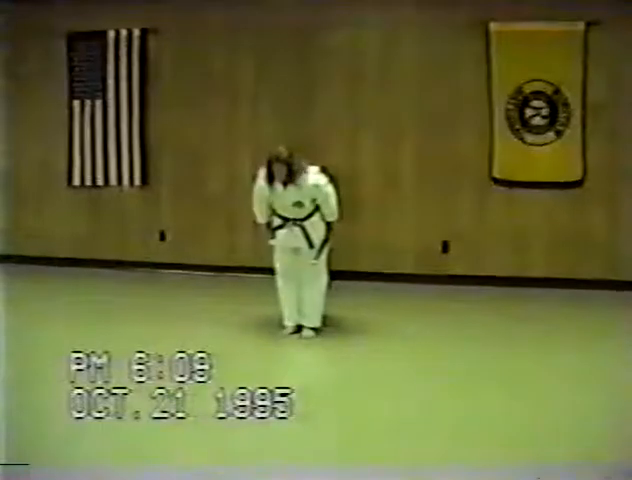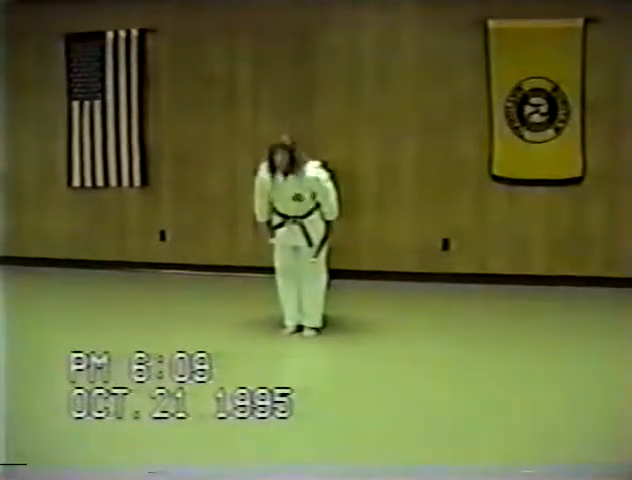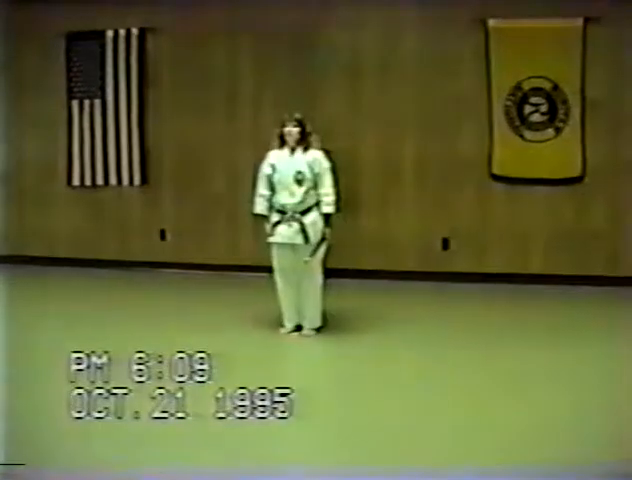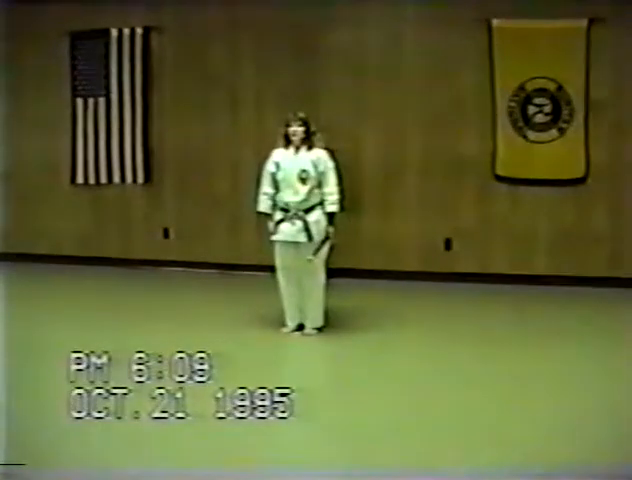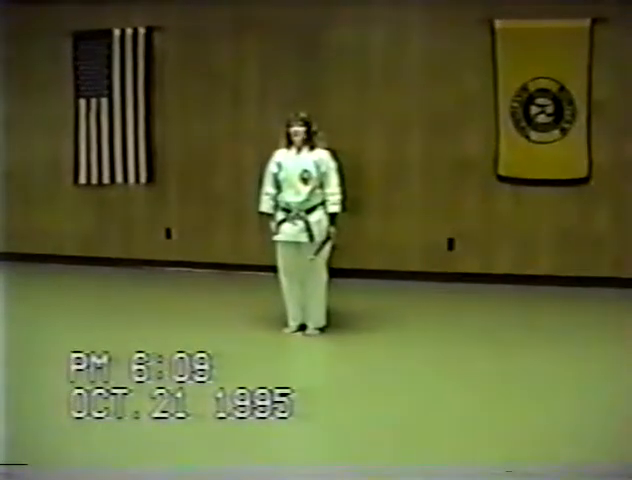
dt=0.5s
person 1, frame 1
left shoulder: (312, 181)
right shoulder: (263, 183)
left elbow: (329, 202)
right elbow: (260, 206)
left wrist: (328, 227)
right wrist: (268, 226)
left hip: (311, 226)
right hip: (283, 227)
left knee: (313, 273)
right knee: (284, 273)
left ankle: (311, 322)
right ankle: (291, 321)
person 1, frame 2
left shoulder: (312, 173)
right shoulder: (265, 174)
left elbow: (328, 199)
right elbow: (261, 201)
left wrist: (327, 224)
right wrist: (267, 224)
left hip: (310, 224)
right hip: (283, 225)
left knee: (313, 272)
right knee: (284, 273)
left ankle: (312, 322)
right ankle: (292, 320)
person 1, frame 3
left shoulder: (316, 157)
right shoulder: (272, 158)
left elbow: (326, 190)
right elbow: (263, 190)
left wrist: (326, 223)
right wrist: (266, 220)
left hip: (309, 221)
right hip: (281, 222)
left knee: (310, 272)
right knee: (283, 272)
left ankle: (311, 322)
right ankle: (291, 320)
person 1, frame 4
left shoulder: (320, 156)
right shoulder: (277, 156)
left elbow: (330, 190)
right elbow: (267, 188)
left wrist: (330, 221)
right wrist: (270, 218)
left hip: (312, 221)
right hip: (285, 220)
left knee: (312, 271)
right knee: (286, 270)
left ankle: (313, 321)
right ankle: (293, 320)
person 1, frame 5
left shoulder: (322, 156)
right shoulder: (279, 157)
left elbow: (332, 190)
right elbow: (269, 189)
left wrist: (332, 221)
right wrist: (271, 218)
left hip: (314, 220)
right hip: (286, 221)
left knee: (314, 272)
right knee: (288, 271)
left ankle: (315, 321)
right ankle: (295, 320)
